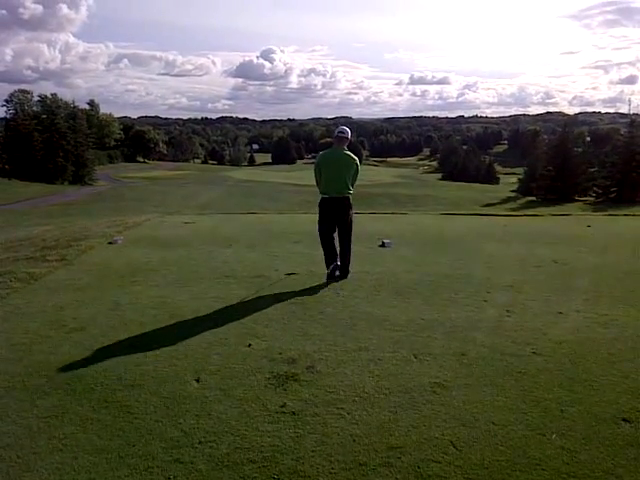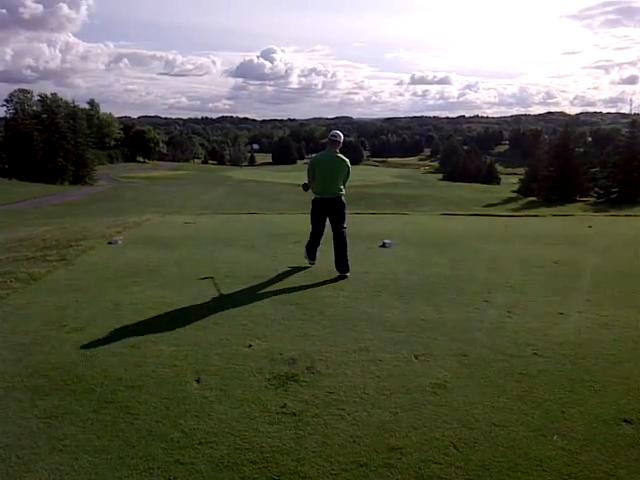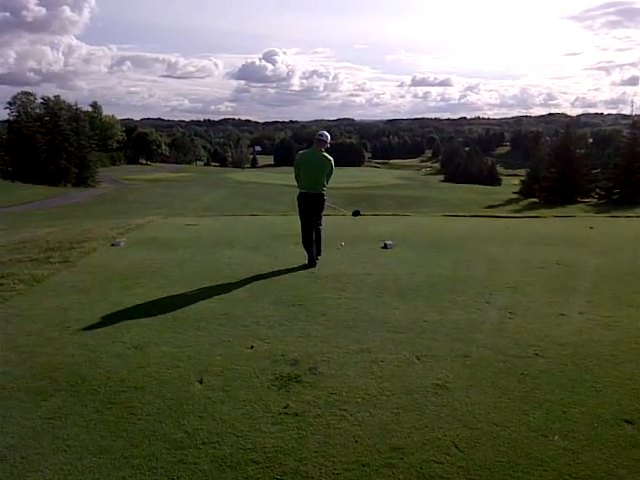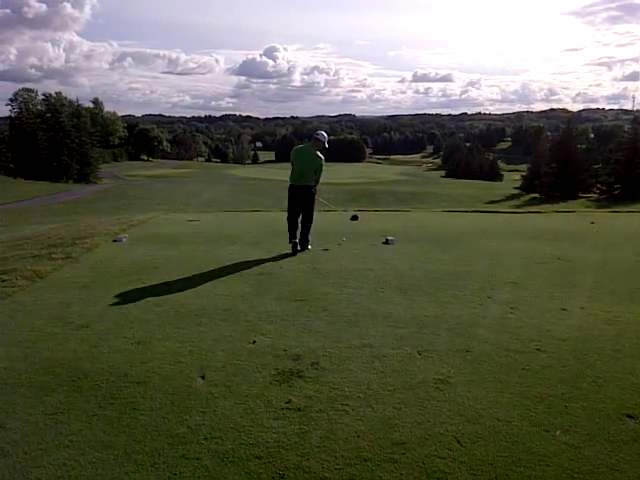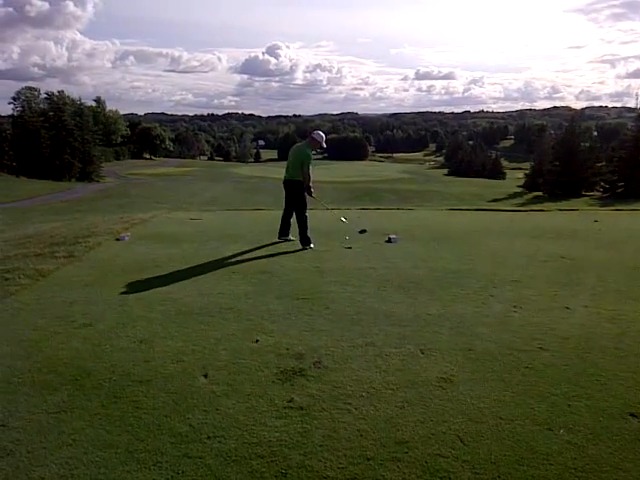
dt=0.4s
person 1, frame 1
left shoulder: (322, 157)
right shoulder: (354, 160)
left elbow: (317, 182)
right elbow: (352, 183)
left hip: (327, 201)
right hip: (345, 201)
left knee: (326, 235)
right knee: (345, 237)
left ankle: (333, 263)
right ankle: (344, 270)
person 1, frame 2
left shoulder: (315, 159)
right shoulder: (345, 162)
left elbow: (310, 182)
right elbow: (343, 183)
left hip: (320, 201)
right hip: (337, 201)
left knee: (316, 231)
right knee: (340, 235)
left ankle: (311, 256)
right ankle: (343, 268)
person 1, frame 3
left shoulder: (300, 156)
right shoulder: (329, 160)
left elbow: (297, 176)
right elbow: (327, 180)
left hip: (304, 196)
right hip: (320, 196)
left knee: (307, 228)
right knee: (317, 225)
left ankle: (312, 259)
right ankle: (316, 253)
person 1, frame 4
left shoulder: (296, 150)
right shoulder: (319, 157)
right elbow: (317, 178)
left hip: (294, 188)
right hip: (309, 189)
left knee: (292, 216)
right knee: (307, 218)
left ankle: (294, 240)
right ankle: (304, 243)
person 1, frame 5
left shoulder: (296, 147)
right shoulder: (307, 153)
right elbow: (306, 174)
left wrist: (306, 185)
right wrist: (309, 187)
left hip: (288, 181)
right hip: (296, 184)
left knee: (289, 209)
right knee: (301, 213)
left ankle: (283, 234)
right ankle: (306, 241)
